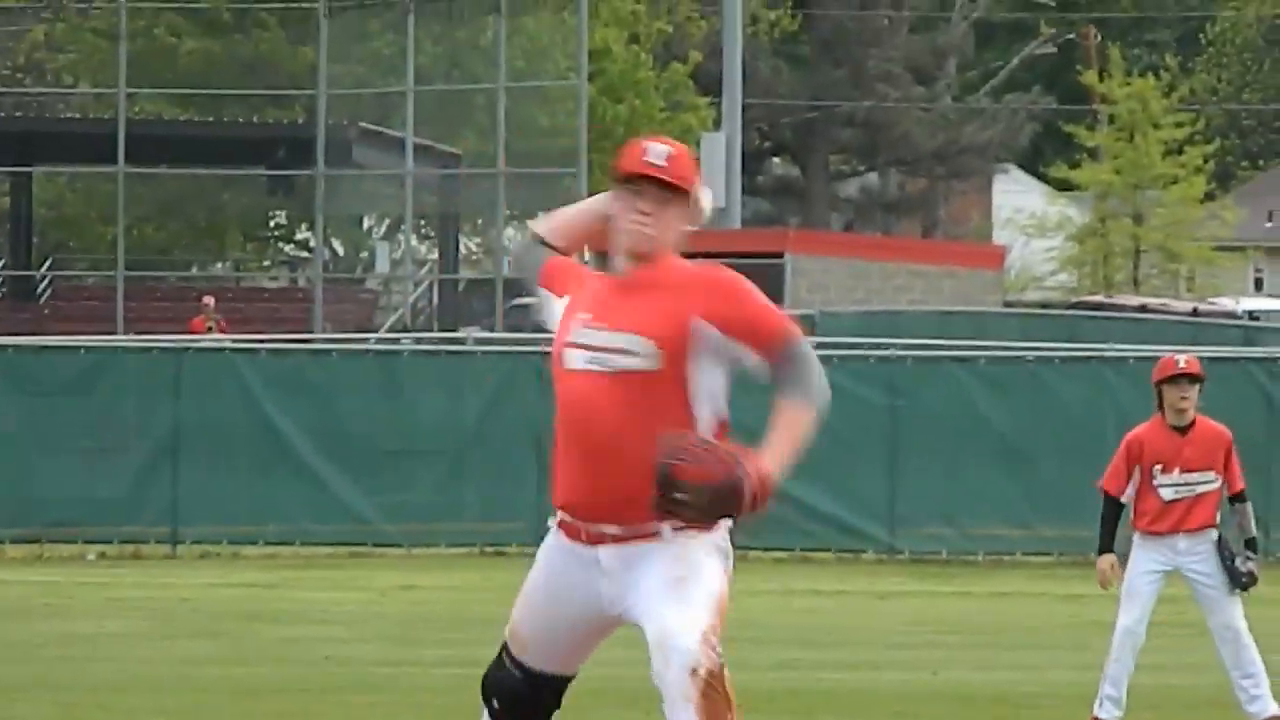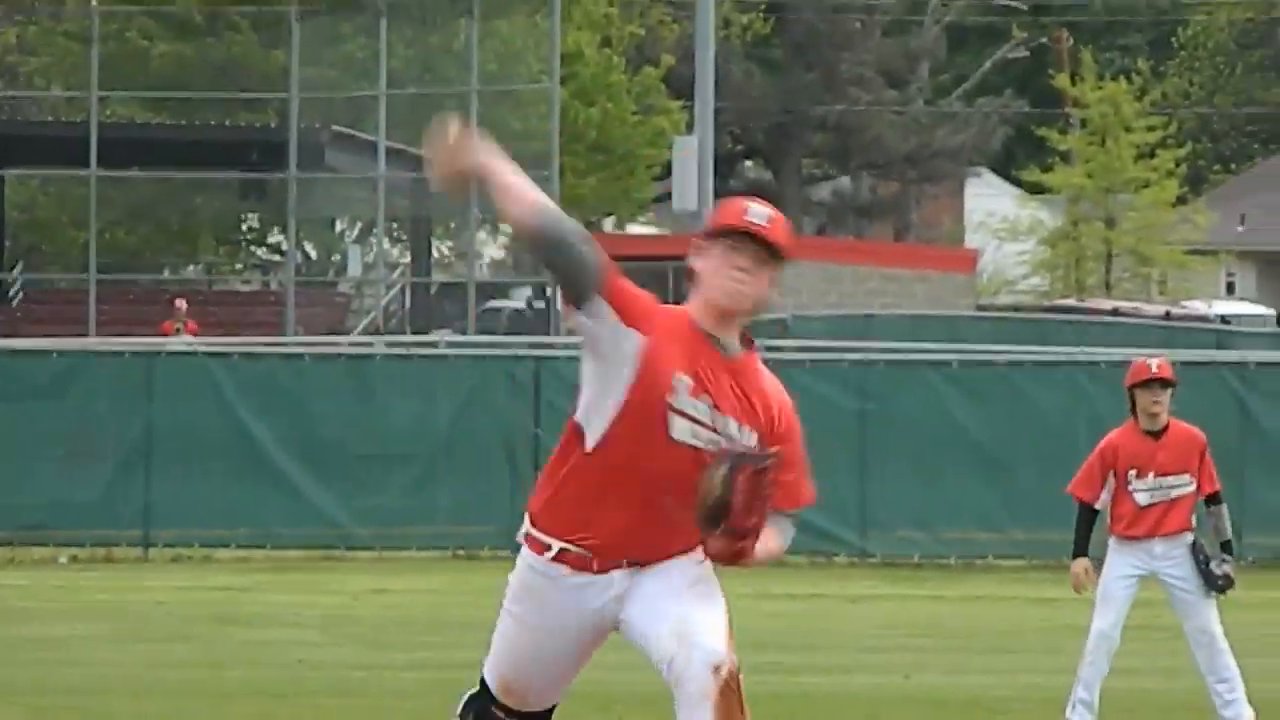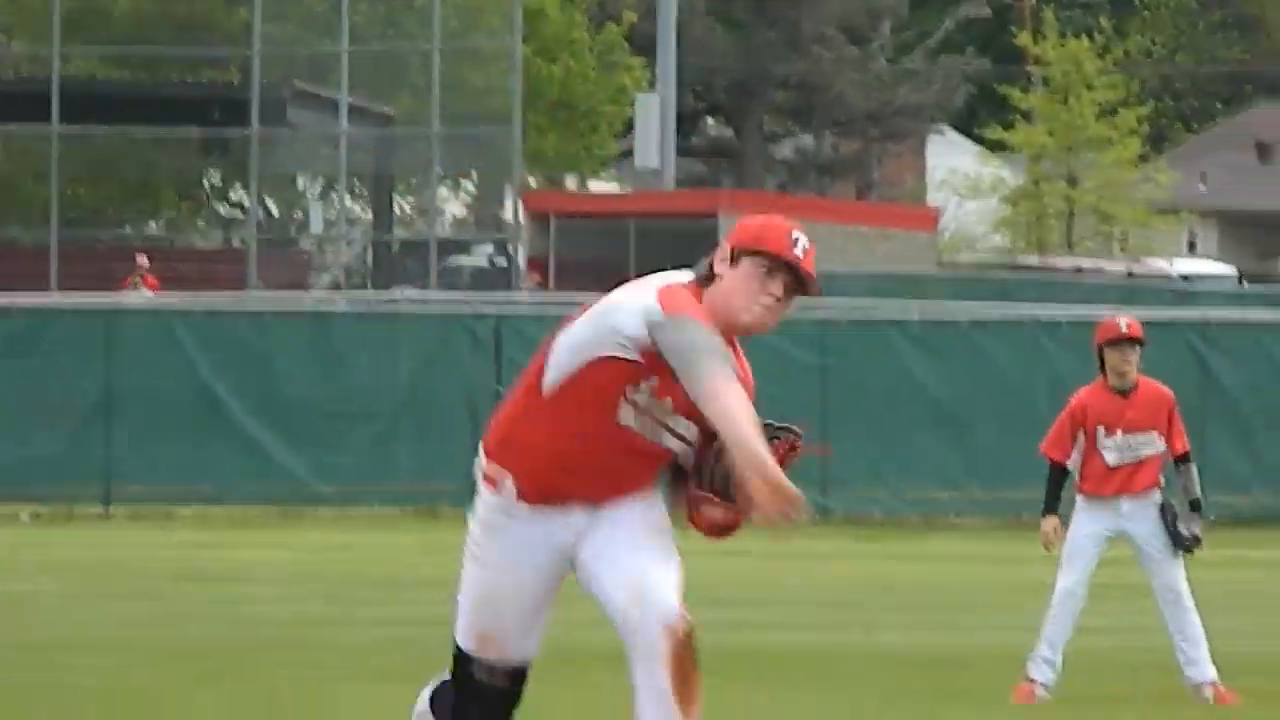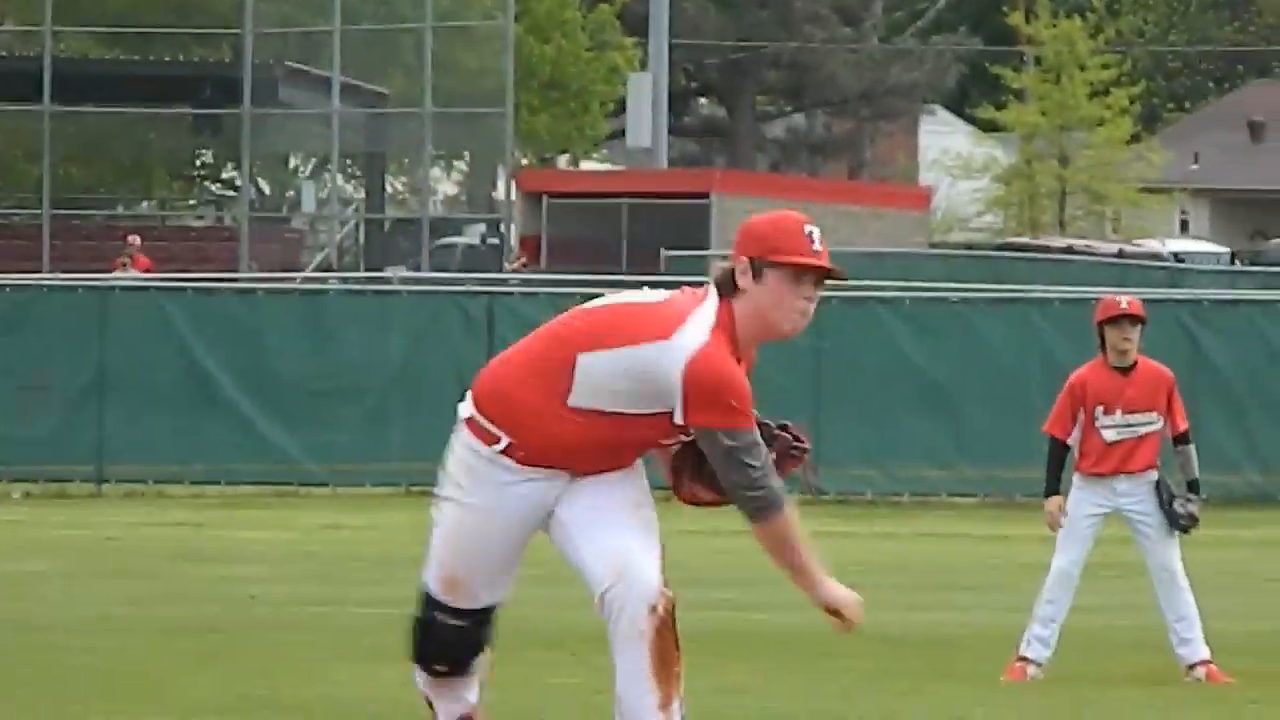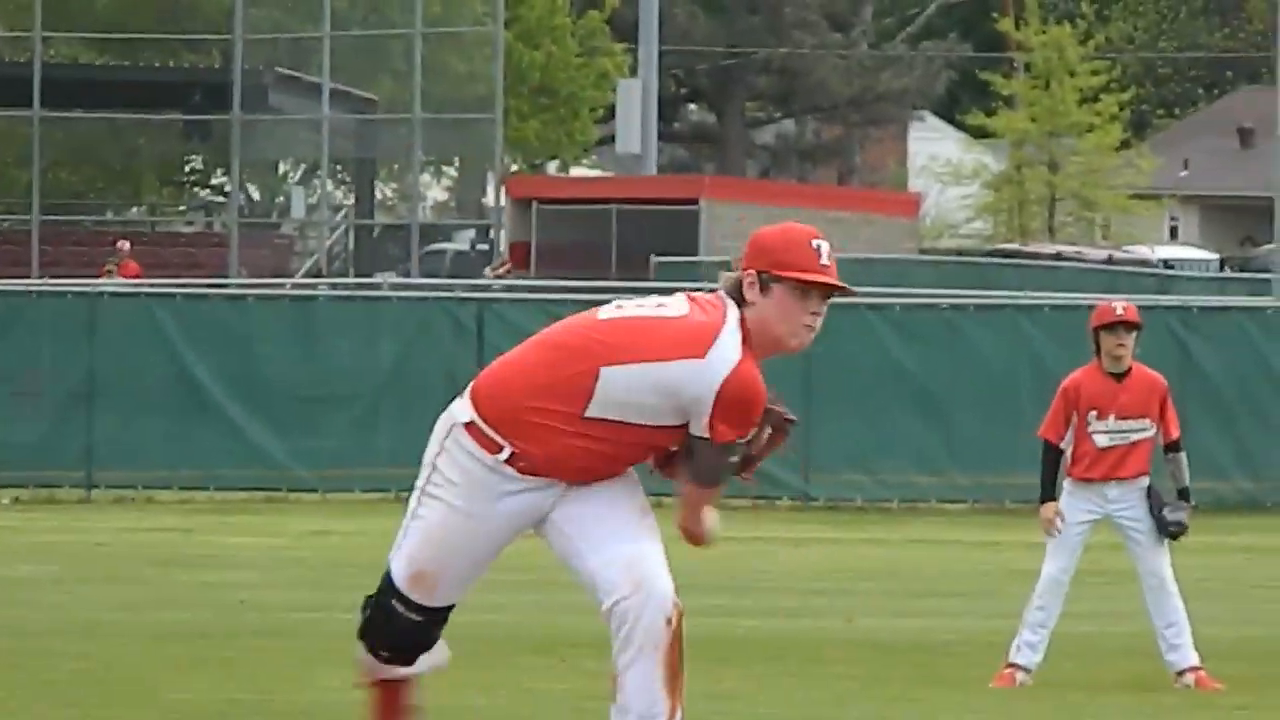
dt=0.1s
person 1, frame 1
left shoulder: (712, 292)
right shoulder: (574, 295)
left elbow: (805, 381)
right elbow: (532, 250)
left wrist: (768, 466)
right wrist: (608, 203)
left hip: (676, 542)
right hip: (577, 544)
left knee: (688, 654)
person 1, frame 2
left shoulder: (770, 402)
right shoulder: (633, 317)
left elbow: (777, 520)
right elbow: (554, 239)
left wrist: (753, 546)
left hip: (669, 572)
right hip: (563, 564)
person 1, frame 3
left shoulder: (735, 377)
right shoulder: (665, 301)
right elbow: (696, 355)
left wrist: (728, 496)
right wrist: (756, 461)
left hip: (622, 502)
right hip: (521, 500)
left knee: (660, 618)
person 1, frame 4
left shoulder: (716, 318)
right shoulder: (711, 365)
right elbow: (756, 493)
left hip: (600, 464)
right hip: (498, 454)
left knee: (641, 598)
right knee: (452, 625)
person 1, frame 5
left shoulder: (702, 319)
right shoulder: (737, 380)
right elbow: (705, 474)
right wrist: (691, 517)
right hip: (490, 455)
left knee: (649, 604)
right knee: (405, 625)
right ankle: (389, 667)
person 2, frame 1
left shoulder: (1219, 436)
right shoulder: (1140, 438)
left elbow: (1236, 493)
right elbow: (1114, 494)
left wrist: (1250, 547)
right wrist: (1105, 551)
left hip: (1203, 544)
right hip: (1151, 546)
left knee: (1232, 628)
right knee: (1128, 630)
person 2, frame 2
left shoulder: (1193, 439)
right shoulder: (1114, 444)
left elbow: (1212, 496)
right elbow: (1088, 498)
left wrist: (1225, 550)
right wrist: (1080, 556)
left hip: (1179, 549)
right hip: (1126, 551)
left knee: (1208, 632)
right knee: (1102, 632)
person 2, frame 3
left shoulder: (1162, 398)
right shoulder: (1082, 403)
left elbow: (1181, 456)
right elbow: (1059, 459)
left wrist: (1195, 508)
right wrist: (1049, 513)
left hip: (1146, 507)
right hip: (1093, 508)
left knee: (1175, 592)
right knee: (1067, 592)
left ankle: (1205, 679)
right ankle: (1038, 677)
person 2, frame 4
left shoulder: (1161, 378)
right shoulder: (1081, 380)
left elbow: (1181, 436)
right elbow: (1060, 437)
left wrist: (1192, 488)
right wrist: (1052, 493)
left hip: (1143, 486)
right hip: (1089, 487)
left knee: (1170, 572)
right knee: (1063, 571)
left ankle: (1198, 660)
right ankle: (1030, 657)
person 2, frame 5
left shoulder: (1154, 384)
right shoulder: (1075, 385)
left elbow: (1172, 443)
right elbow: (1053, 442)
left wrist: (1183, 496)
right wrist: (1047, 498)
left hip: (1134, 492)
right hip: (1081, 492)
left knee: (1160, 578)
right knee: (1053, 577)
left ankle: (1187, 666)
right ankle: (1019, 663)
